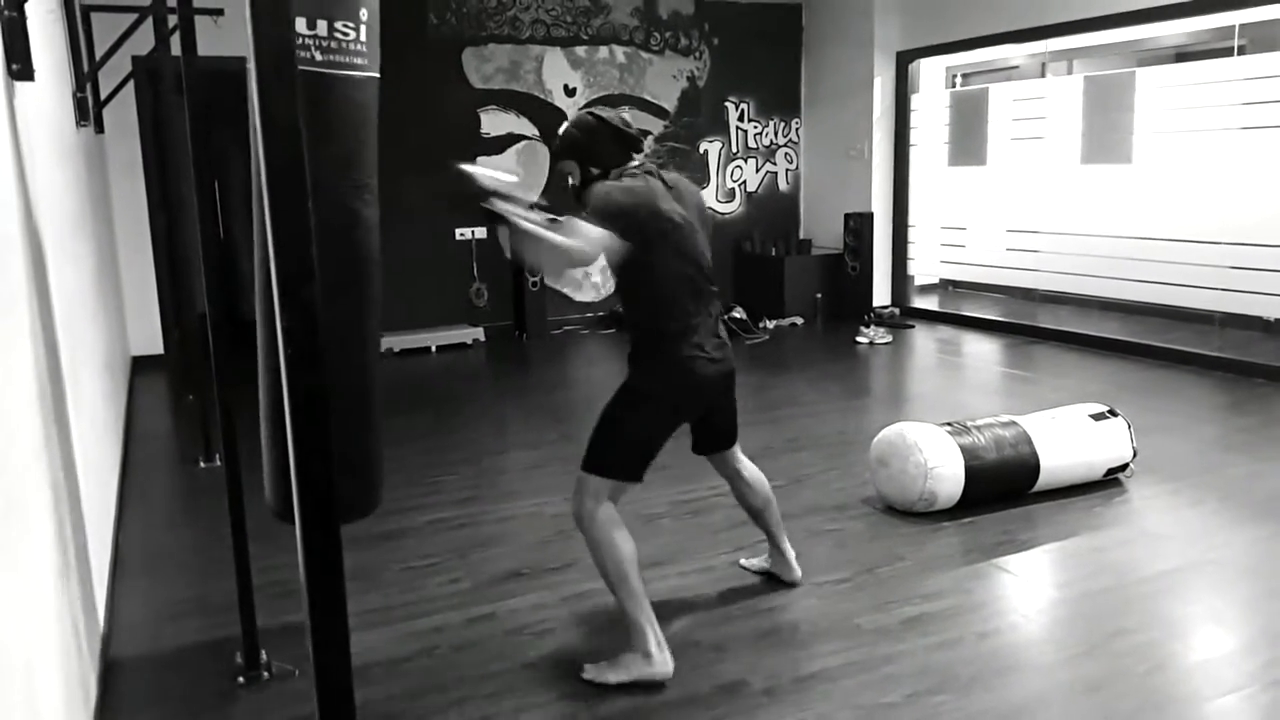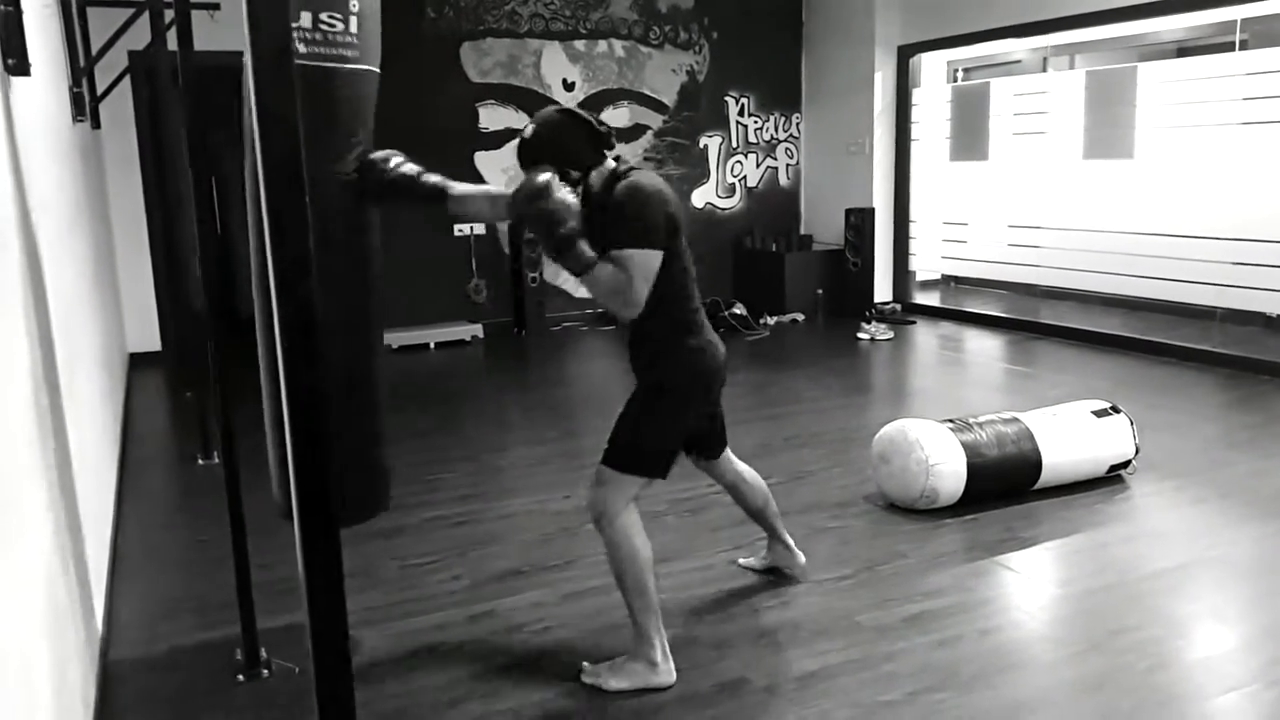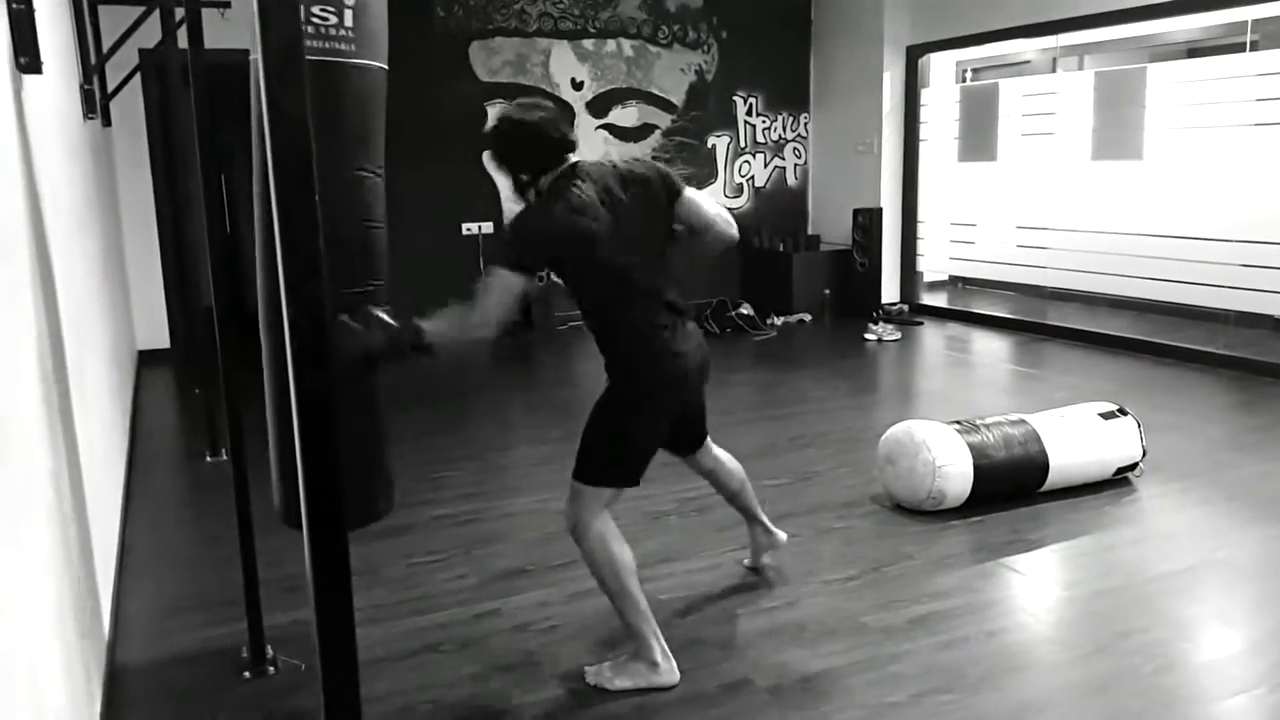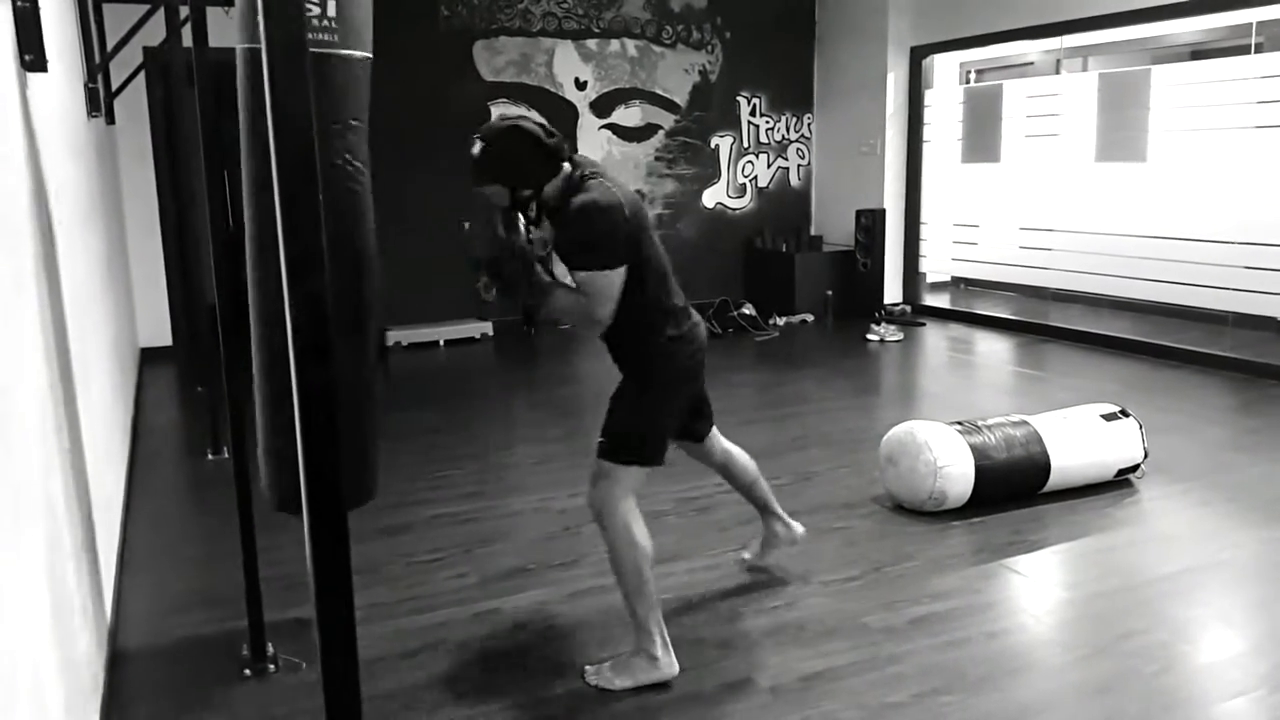
dt=0.3s
person 1, frame 1
left shoulder: (613, 196)
right shoulder: (683, 192)
left elbow: (575, 254)
left hip: (666, 378)
right hip: (714, 359)
left knee: (592, 504)
right knee: (728, 459)
left ankle: (648, 650)
right ankle: (781, 555)
person 1, frame 2
left shoulder: (638, 198)
right shoulder: (592, 194)
left elbow: (628, 303)
right elbow: (506, 202)
left wrist: (567, 244)
right wrist: (423, 183)
left hip: (681, 369)
right hip: (696, 359)
left knee: (611, 504)
right knee: (717, 461)
left ankle: (652, 658)
right ankle: (783, 550)
person 1, frame 3
left shoulder: (540, 221)
right shoulder: (642, 174)
left elbow: (483, 319)
right elbow: (723, 232)
left hip: (646, 373)
right hip: (686, 349)
left knee: (586, 516)
right knee: (697, 449)
left ankle: (651, 658)
right ankle: (761, 531)
person 1, frame 4
left shoulder: (599, 211)
right shoulder: (571, 179)
left elbow: (595, 316)
left wrist: (528, 283)
left hip: (661, 354)
right hip: (673, 345)
left knee: (609, 498)
right knee: (704, 443)
left ankle: (653, 653)
right ankle: (777, 524)
